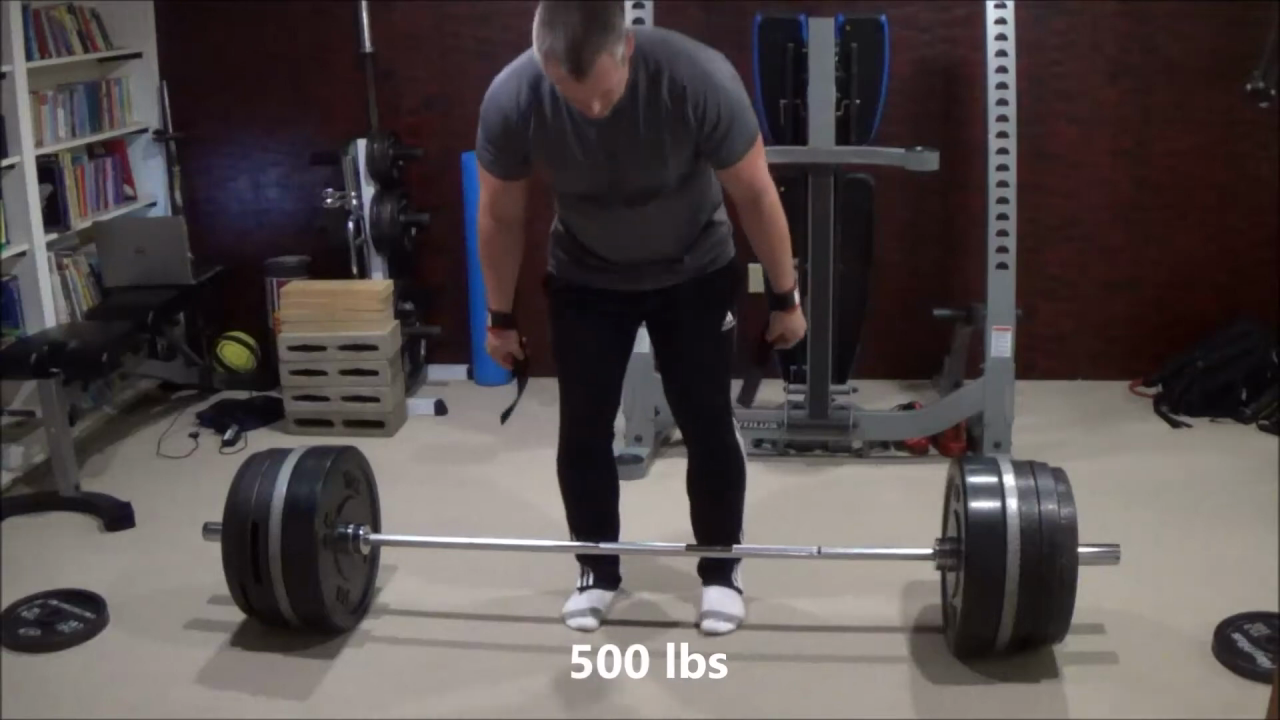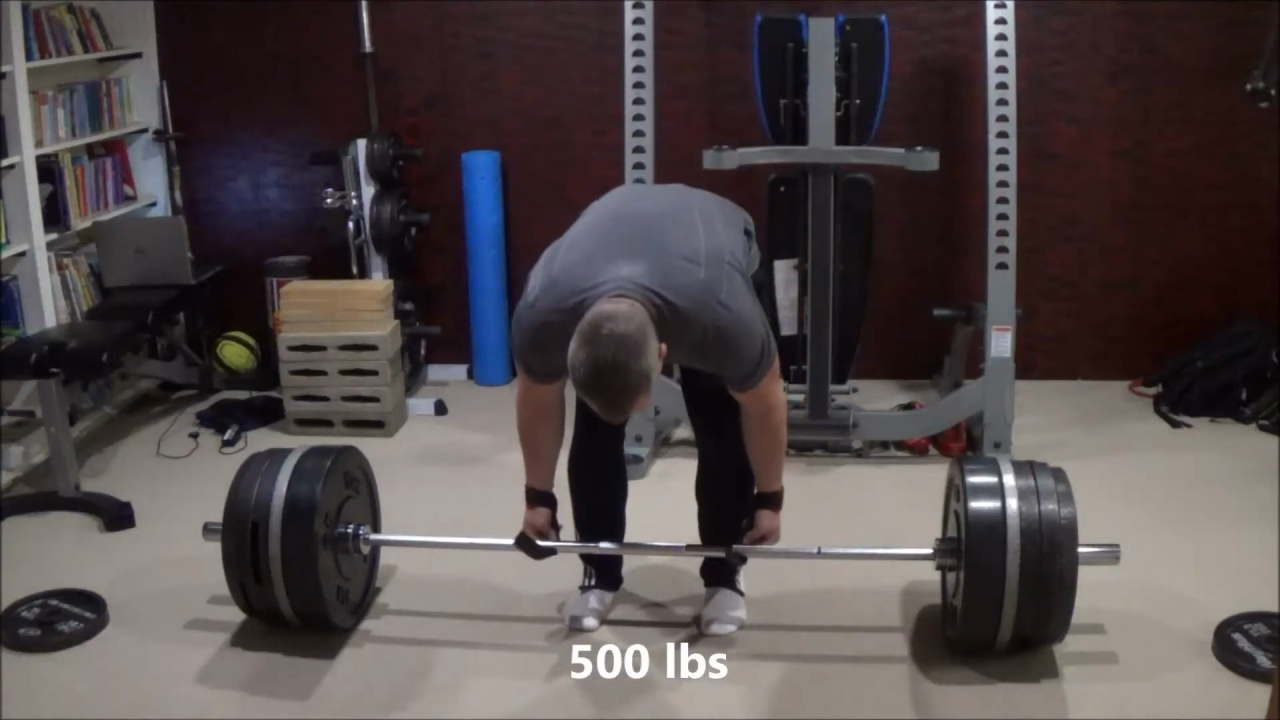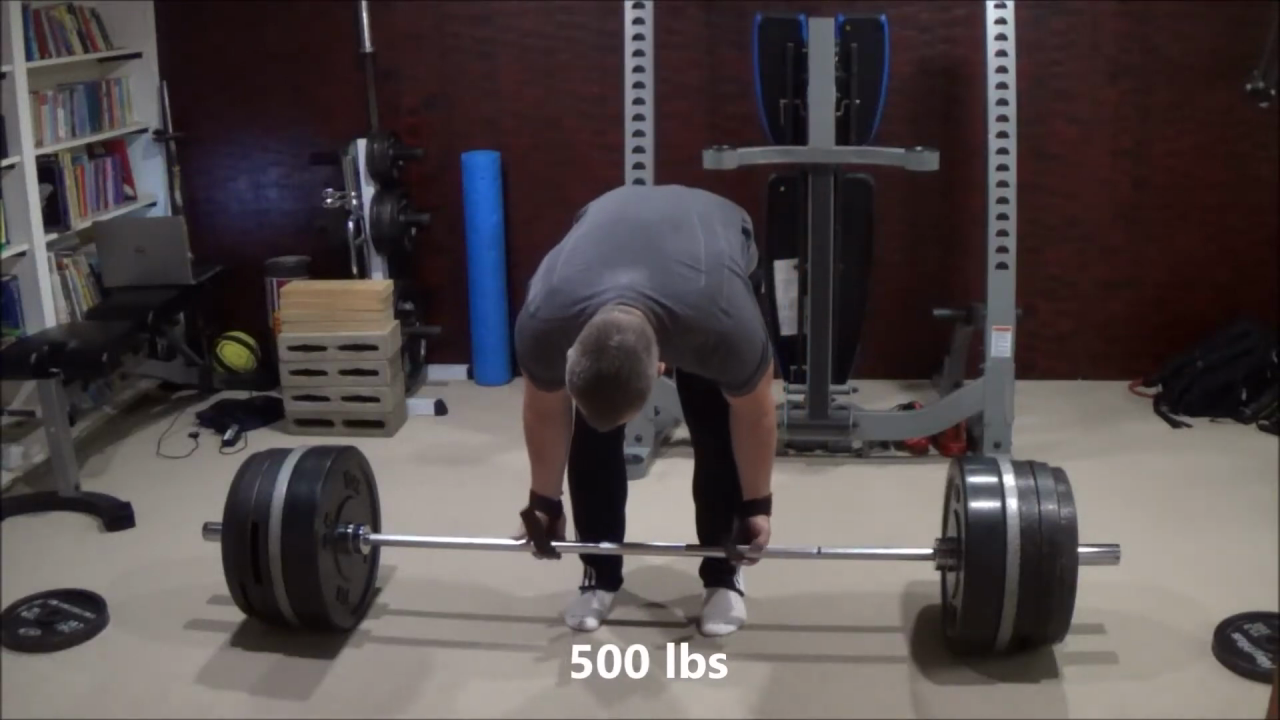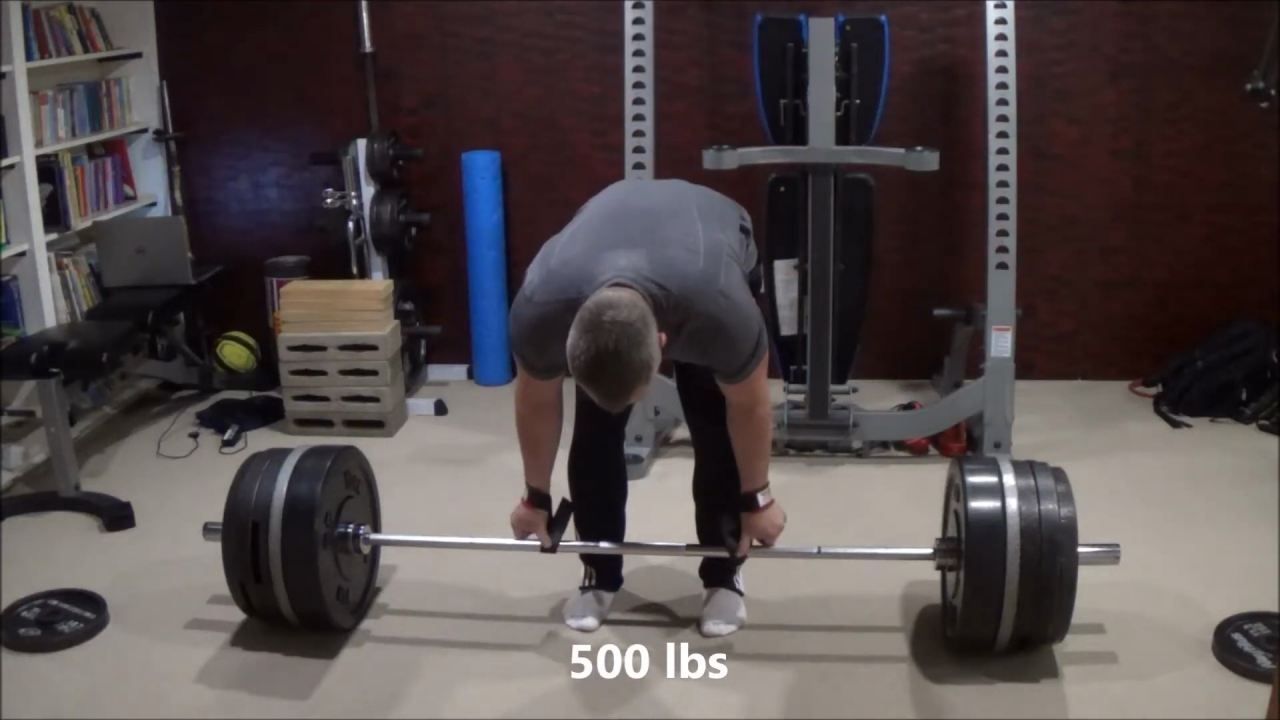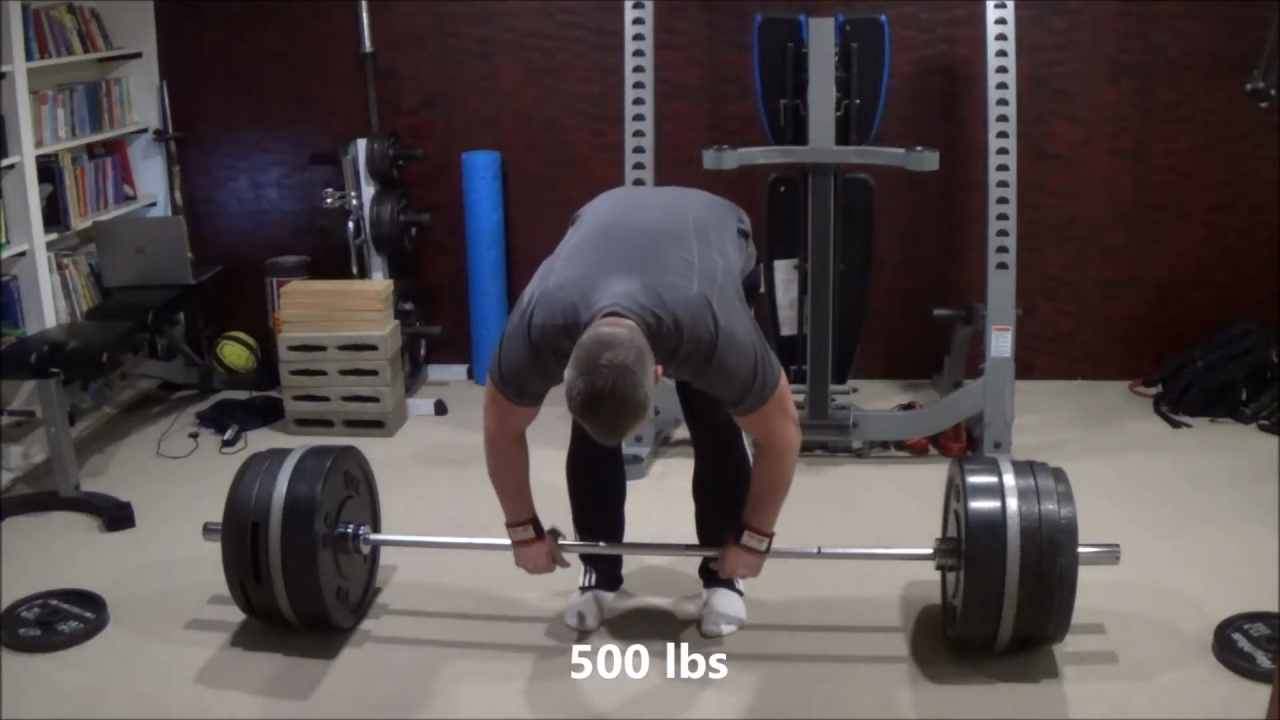
dt=0.7s
person 1, frame 1
left shoulder: (697, 77)
right shoulder: (509, 102)
left elbow: (755, 196)
right elbow: (501, 216)
left wrist: (785, 298)
right wrist: (502, 317)
left hip: (696, 272)
right hip: (583, 278)
left knee: (708, 424)
right knee: (583, 428)
left ankle: (721, 571)
right ankle: (597, 572)
person 1, frame 2
left shoulder: (724, 318)
right shoulder: (542, 316)
left elbow: (765, 407)
right elbow: (538, 406)
left wrist: (769, 499)
right wrist: (537, 496)
left knee: (722, 431)
right knee: (593, 432)
left ankle: (724, 575)
right ankle: (599, 573)
person 1, frame 3
left shoulder: (724, 323)
right shoulder: (544, 322)
left elbow: (754, 415)
right elbow: (545, 414)
left wrist: (756, 504)
right wrist: (544, 502)
left knee: (717, 430)
right knee: (591, 430)
left ankle: (722, 574)
right ankle: (599, 573)
person 1, frame 4
left shoulder: (721, 308)
right shoulder: (539, 308)
left elbow: (748, 405)
right elbow: (537, 402)
left wrist: (756, 498)
right wrist: (536, 496)
left knee: (716, 428)
right knee: (594, 428)
left ankle: (723, 574)
right ankle: (599, 573)
person 1, frame 5
left shoulder: (718, 335)
right shoulder: (536, 331)
left elbow: (780, 435)
right elbow: (502, 431)
left wrist: (754, 540)
right wrist: (524, 532)
left knee: (716, 427)
right knee: (589, 435)
left ankle: (721, 575)
right ankle: (599, 569)
